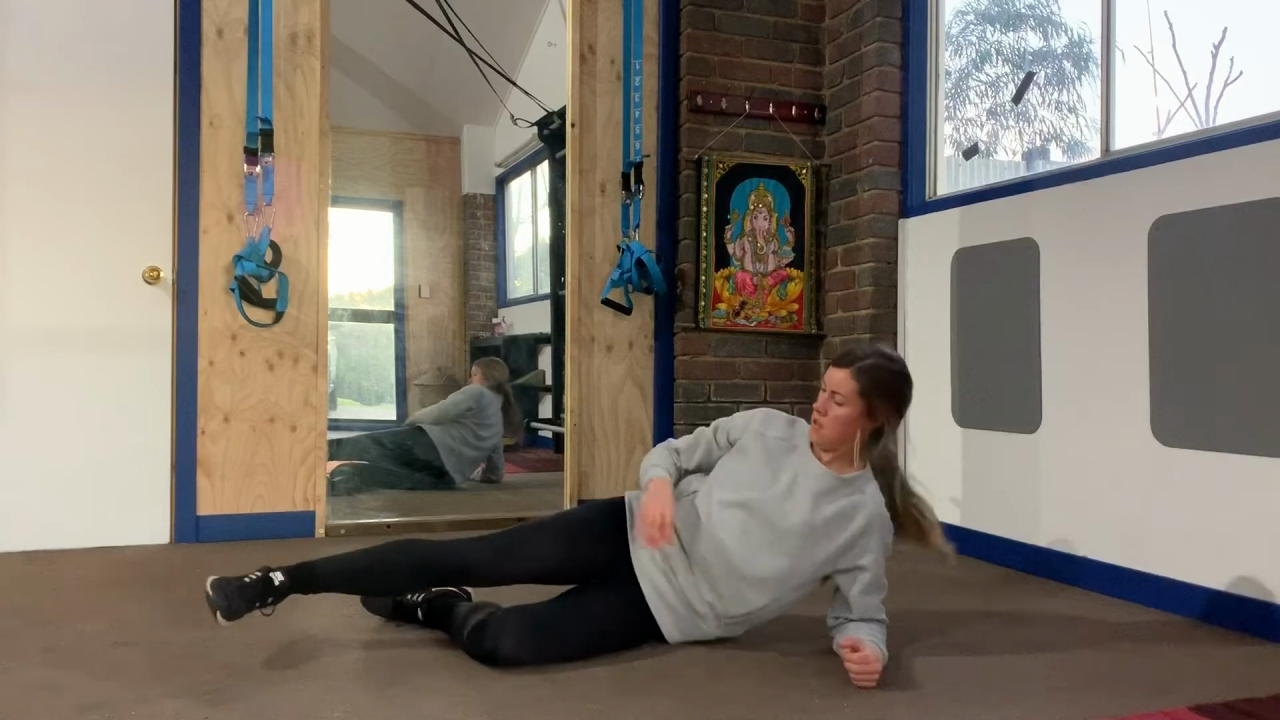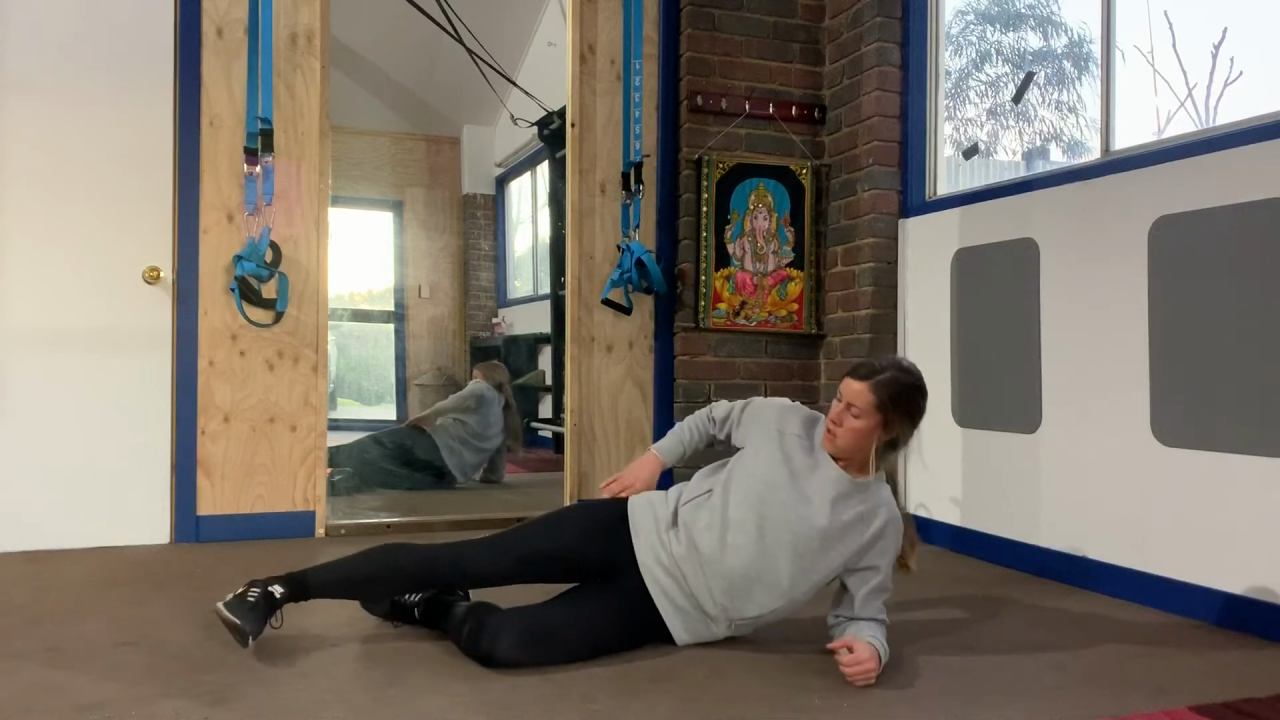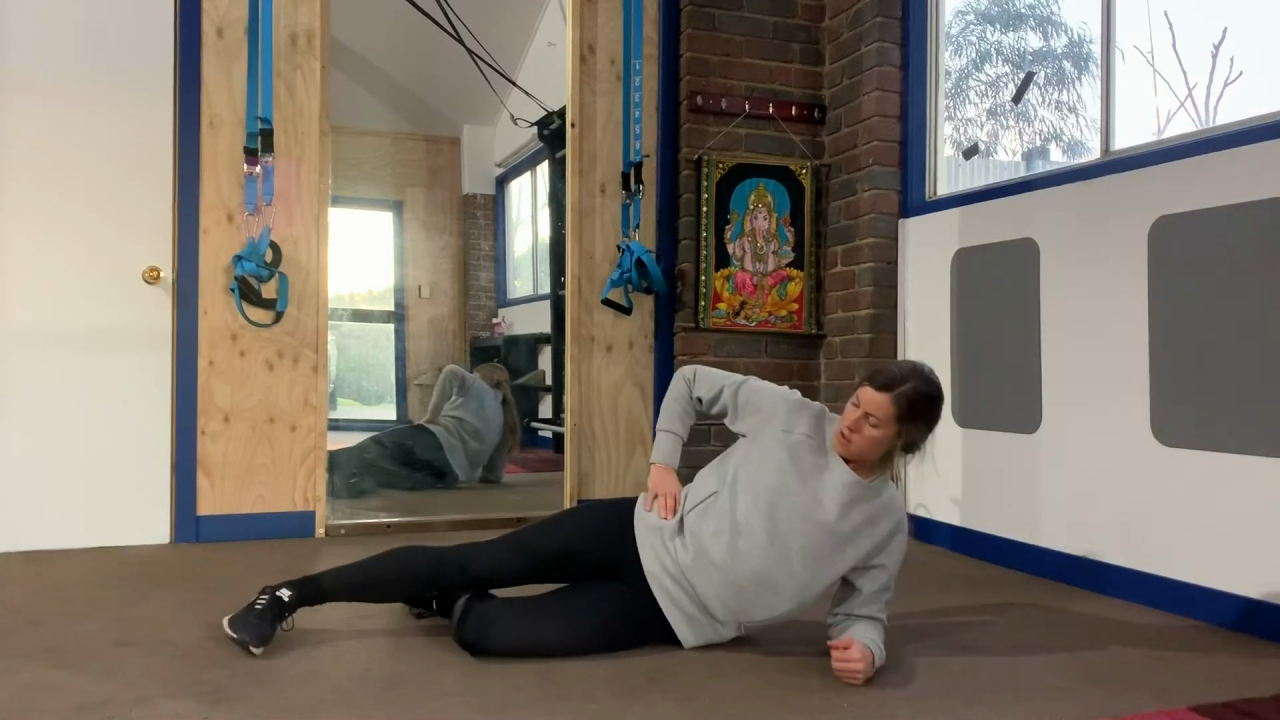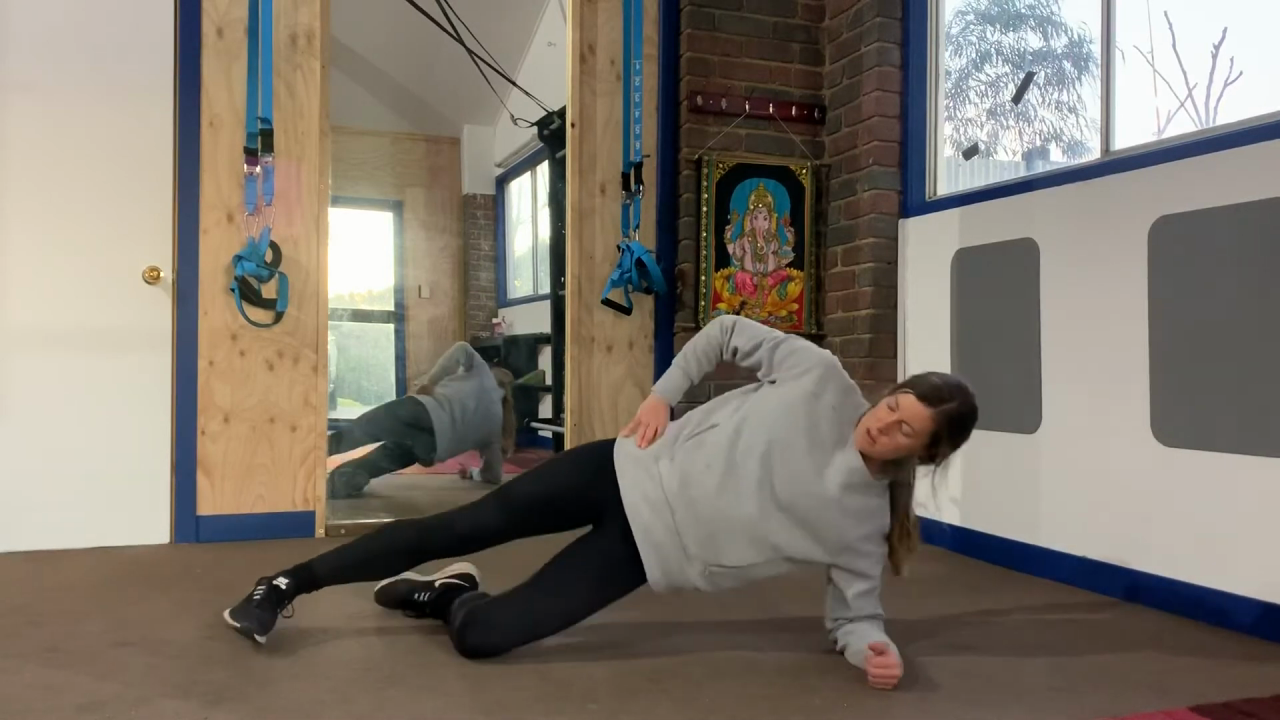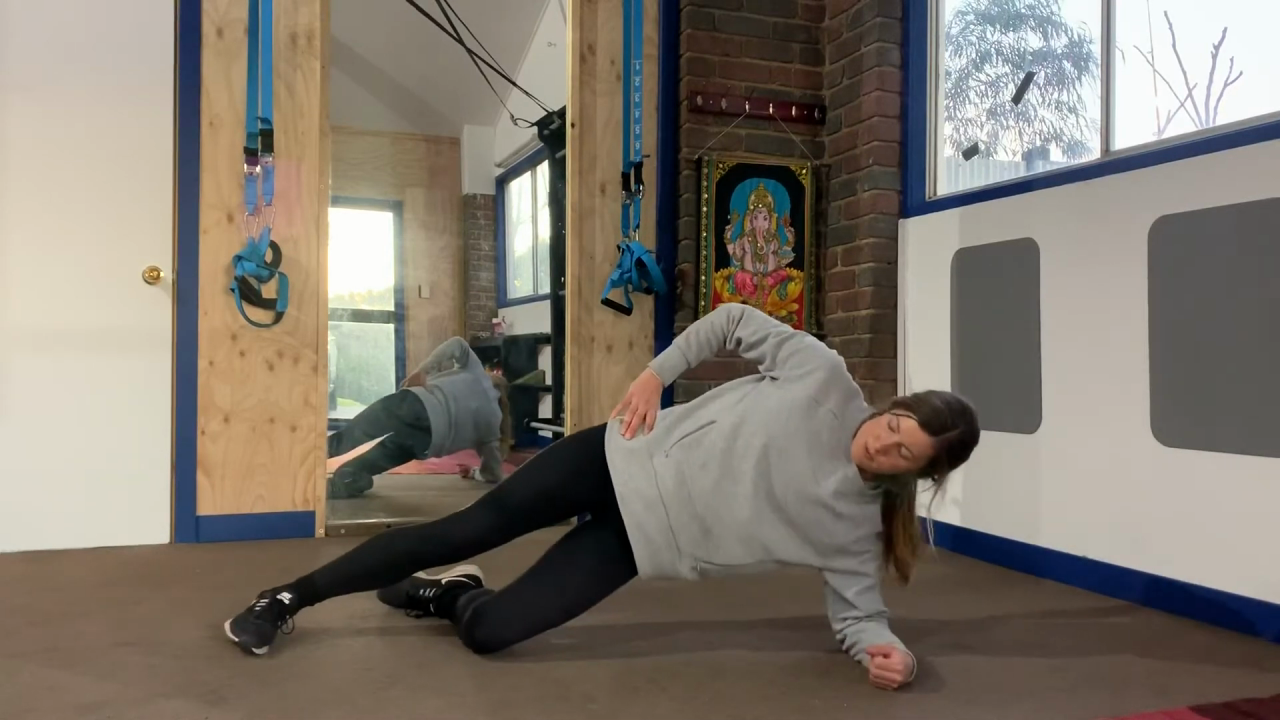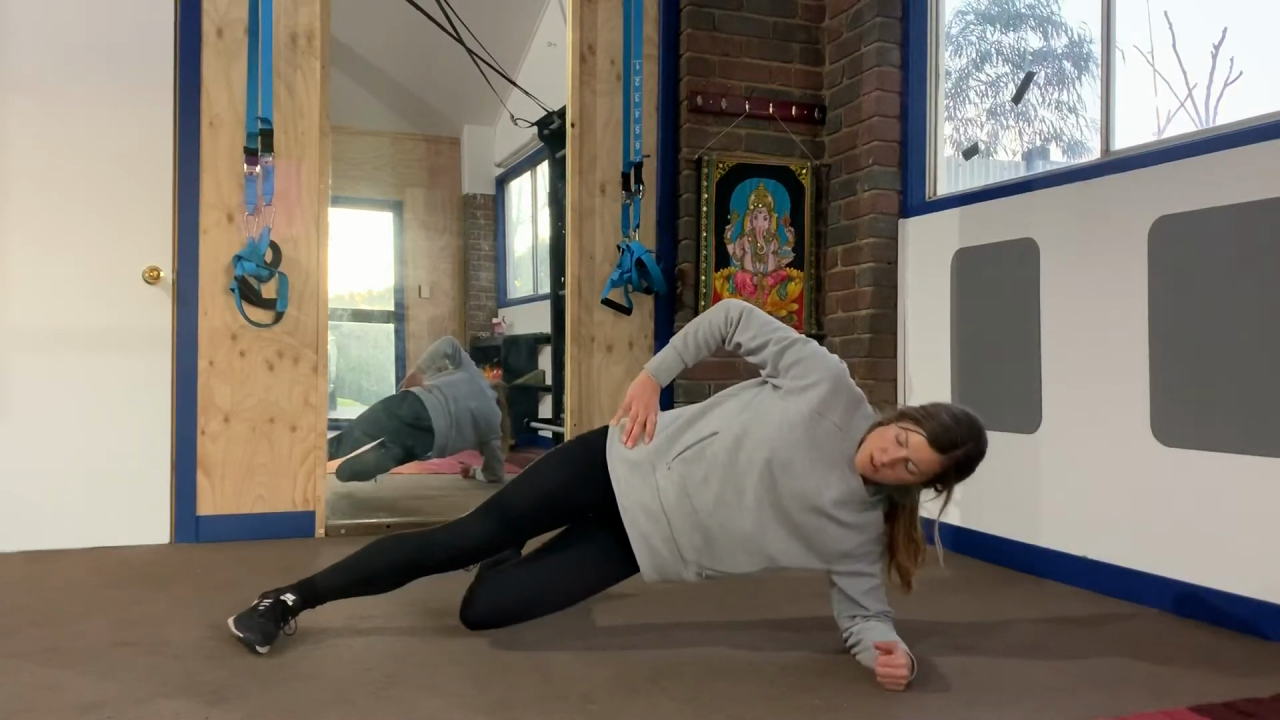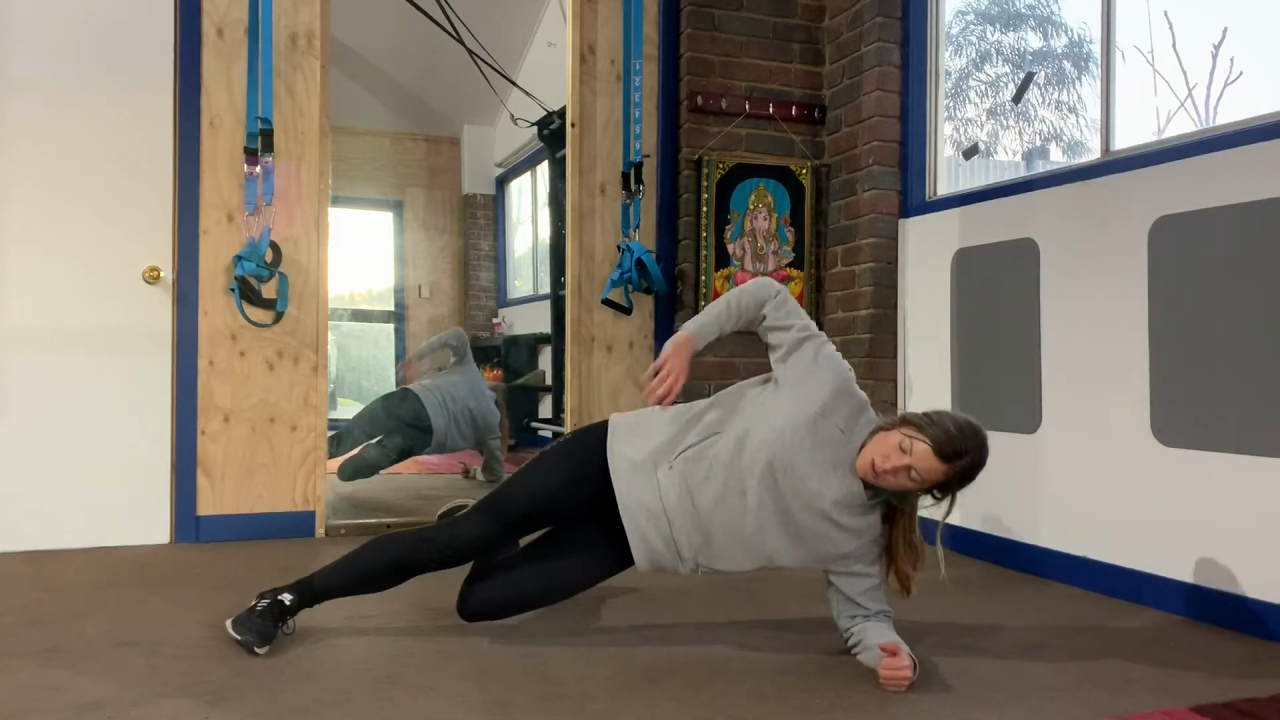
dt=0.7s
person 1, frame 1
left shoulder: (865, 519)
right shoulder: (767, 429)
left elbow: (861, 611)
right elbow: (673, 451)
left wrist: (866, 648)
right wrist: (659, 483)
left hip: (663, 611)
right hip: (632, 535)
left knee: (506, 642)
right knee: (468, 558)
left ankle: (440, 610)
right ankle: (283, 582)
person 1, frame 2
left shoulder: (875, 521)
right shoulder: (789, 423)
left elbow: (861, 610)
right elbow: (717, 416)
left wrist: (867, 647)
right wrist: (656, 454)
left hip: (669, 610)
right hip: (641, 532)
left knee: (505, 643)
right knee: (463, 558)
left ankle: (436, 609)
right ankle: (282, 588)
person 1, frame 3
left shoulder: (884, 523)
right shoulder: (794, 416)
left elbow: (860, 611)
right elbow: (691, 382)
left wrist: (864, 648)
right wrist: (663, 463)
left hip: (671, 612)
right hip: (645, 535)
left knee: (488, 630)
right knee: (472, 561)
left ankle: (450, 603)
right ankle: (291, 593)
person 1, frame 4
left shoulder: (863, 518)
right shoulder: (820, 376)
left elbow: (854, 608)
right elbow: (727, 332)
left wrist: (877, 648)
right wrist: (662, 393)
left hip: (648, 545)
right hip: (630, 473)
left knee: (484, 636)
right knee: (466, 525)
left ankle: (448, 596)
right ankle: (288, 583)
person 1, frame 5
left shoulder: (855, 523)
right shoulder: (824, 375)
left elbow: (857, 609)
right elbow: (733, 320)
left wrist: (890, 650)
right wrist: (655, 372)
left hip: (641, 536)
right hip: (624, 460)
left knee: (491, 630)
right knee: (468, 529)
left ankle: (451, 595)
right ankle: (288, 597)
person 1, frame 6
left shoulder: (859, 529)
right shoulder: (827, 384)
left elbow: (862, 609)
right elbow: (732, 318)
left wrist: (890, 650)
right wrist: (652, 374)
left hip: (646, 541)
right hip: (628, 465)
left knee: (484, 611)
right knee: (468, 537)
left ankle: (508, 554)
right ankle: (291, 597)
person 1, frame 7
left shoulder: (857, 528)
right shoulder: (831, 387)
left elbow: (861, 608)
right elbow: (763, 296)
left wrist: (890, 651)
right wrist: (687, 338)
left hip: (639, 535)
right hip: (624, 460)
left knee: (478, 603)
right knee: (474, 534)
left ankle: (488, 546)
right ankle: (289, 597)
person 2, frame 1
left shoulder: (477, 393)
right shoulder: (500, 425)
left elbow: (438, 414)
right elbow: (495, 474)
left wrist: (411, 421)
right wrist: (470, 472)
left hip: (430, 442)
right hip: (446, 474)
left knee: (358, 446)
right ankle: (351, 476)
person 2, frame 2
left shoulder: (485, 391)
right shoulder: (503, 427)
left elbow: (476, 392)
right elbow: (495, 475)
left wrist: (433, 412)
right wrist: (474, 471)
left hip: (430, 439)
right hip: (445, 473)
left knee: (361, 451)
right ankle: (350, 479)
person 2, frame 3
left shoulder: (478, 388)
right shoulder: (503, 422)
left elbow: (453, 372)
right elbow: (493, 475)
left wrist: (432, 415)
right wrist: (471, 470)
left hip: (430, 439)
right hip: (447, 471)
left knee: (367, 453)
person 2, frame 4
left shoulder: (482, 374)
right shoulder: (497, 417)
left elbow: (463, 349)
right elbow: (493, 475)
left wrist: (429, 381)
right wrist: (473, 473)
left hip: (418, 409)
right hip: (429, 442)
left knee: (348, 437)
right ankle: (344, 477)
person 2, frame 5
left shoulder: (476, 373)
right shoulder: (492, 419)
left elbow: (456, 344)
right elbow: (493, 474)
left wrist: (422, 371)
right wrist: (474, 472)
right hip: (423, 435)
left knee: (344, 440)
right ankle: (348, 477)
person 2, frame 6
left shoulder: (470, 373)
right shoulder: (492, 419)
left elbow: (448, 343)
right elbow: (495, 475)
left wrist: (417, 371)
right wrist: (475, 472)
right hip: (424, 434)
left knee: (339, 445)
person 2, frame 7
left shoulder: (470, 373)
right shoulder: (489, 419)
left elbow: (457, 335)
right elbow: (494, 474)
left wrist: (415, 358)
right wrist: (476, 472)
right hip: (421, 429)
left knee: (339, 443)
right knee: (348, 470)
